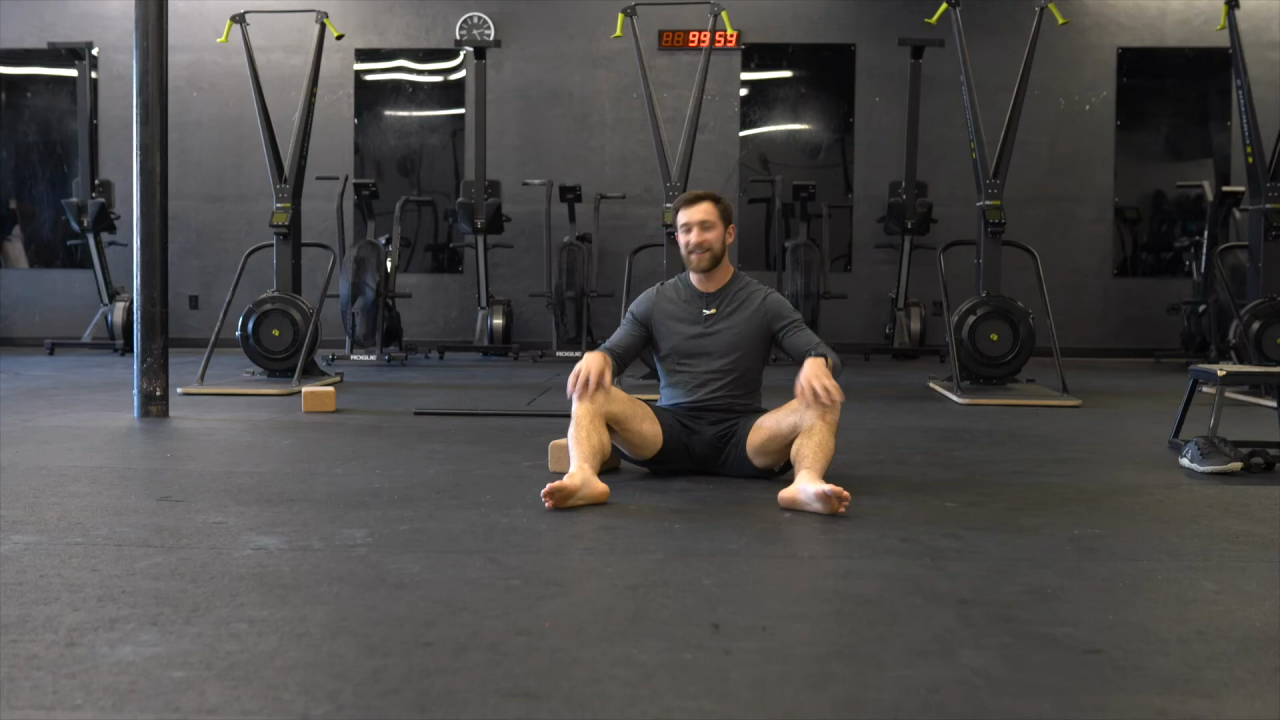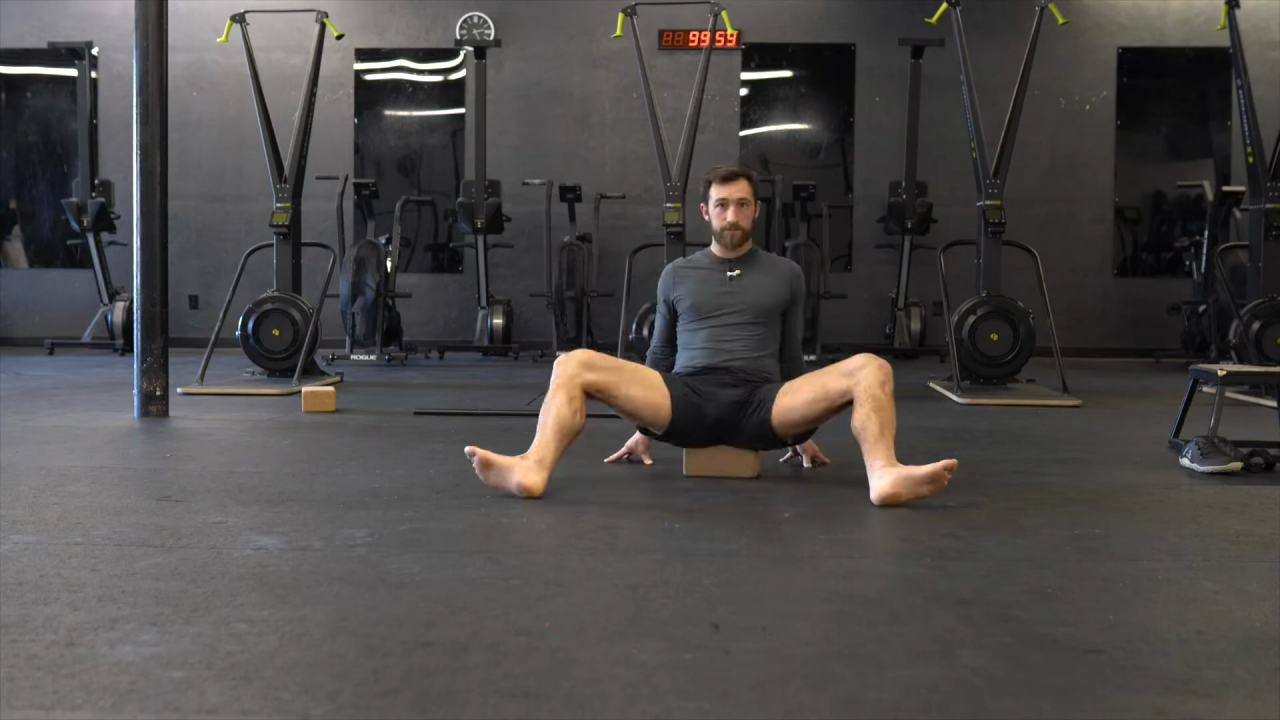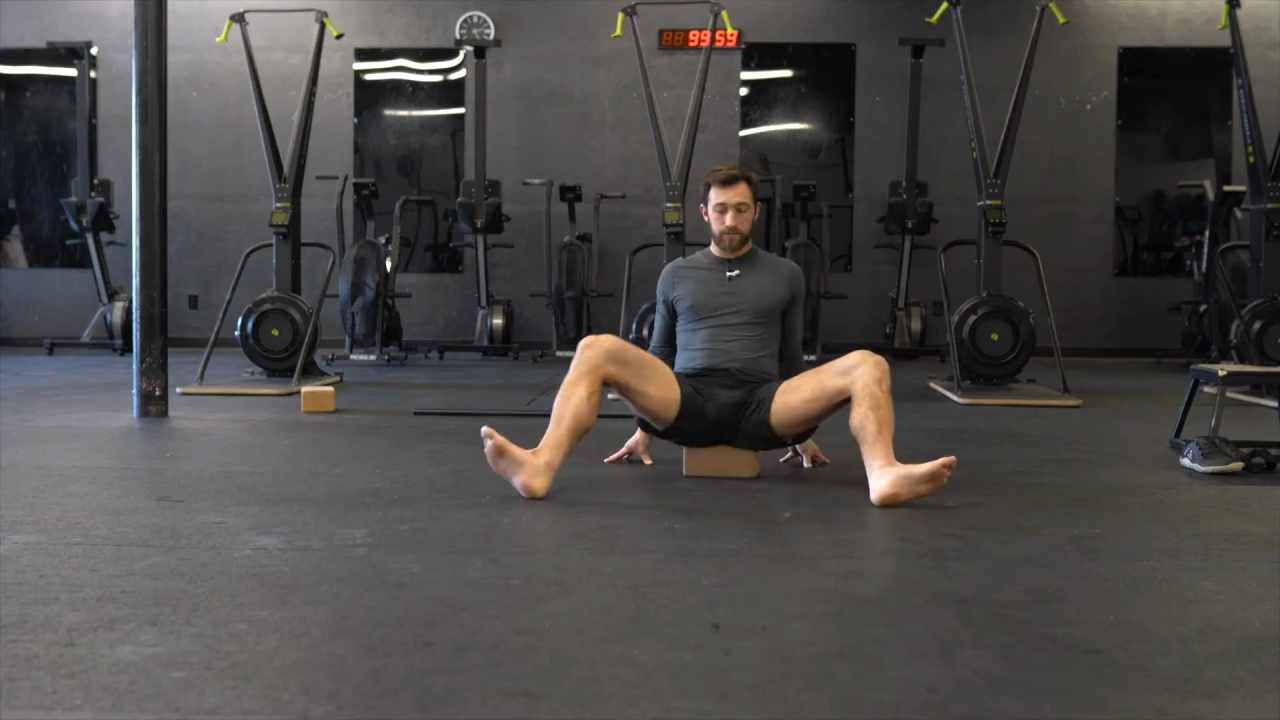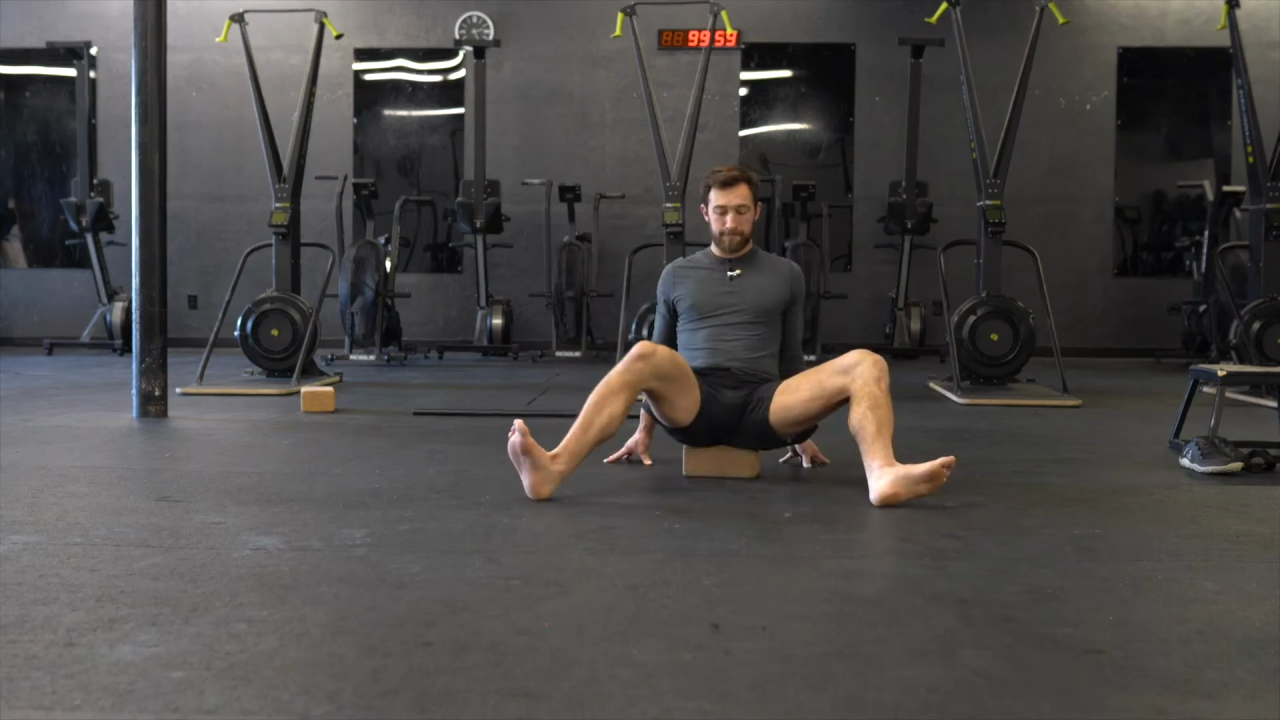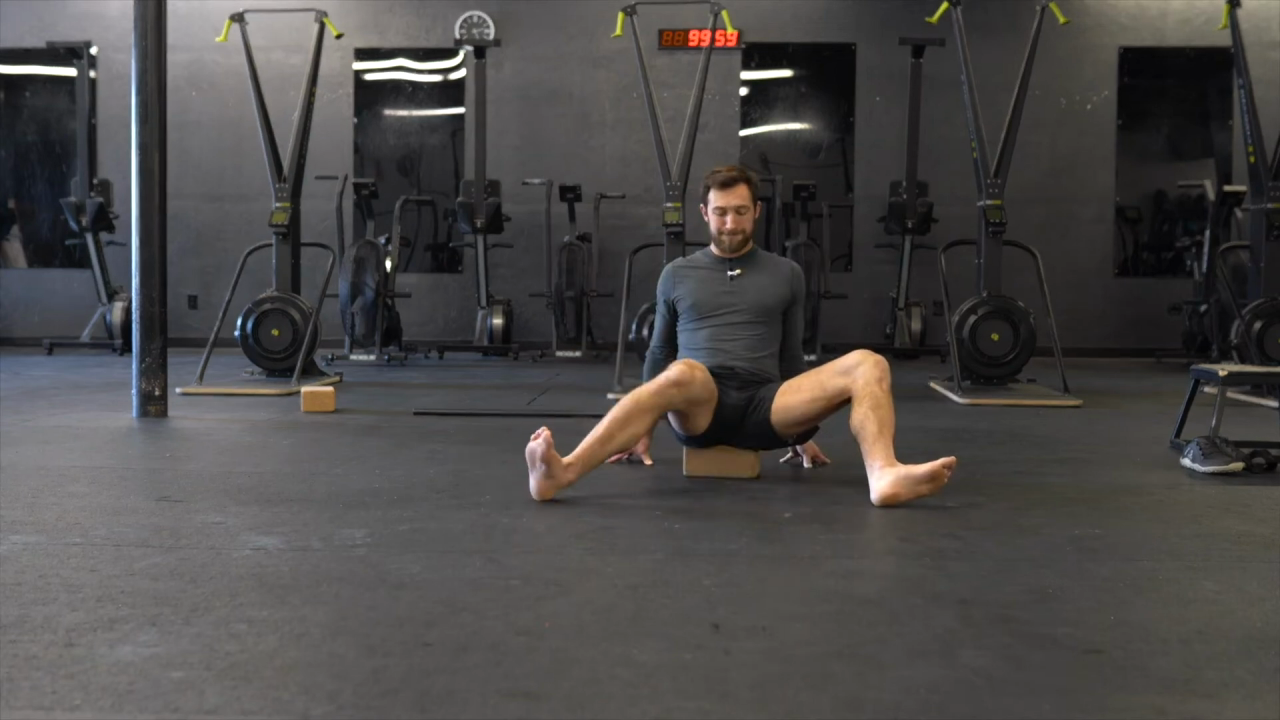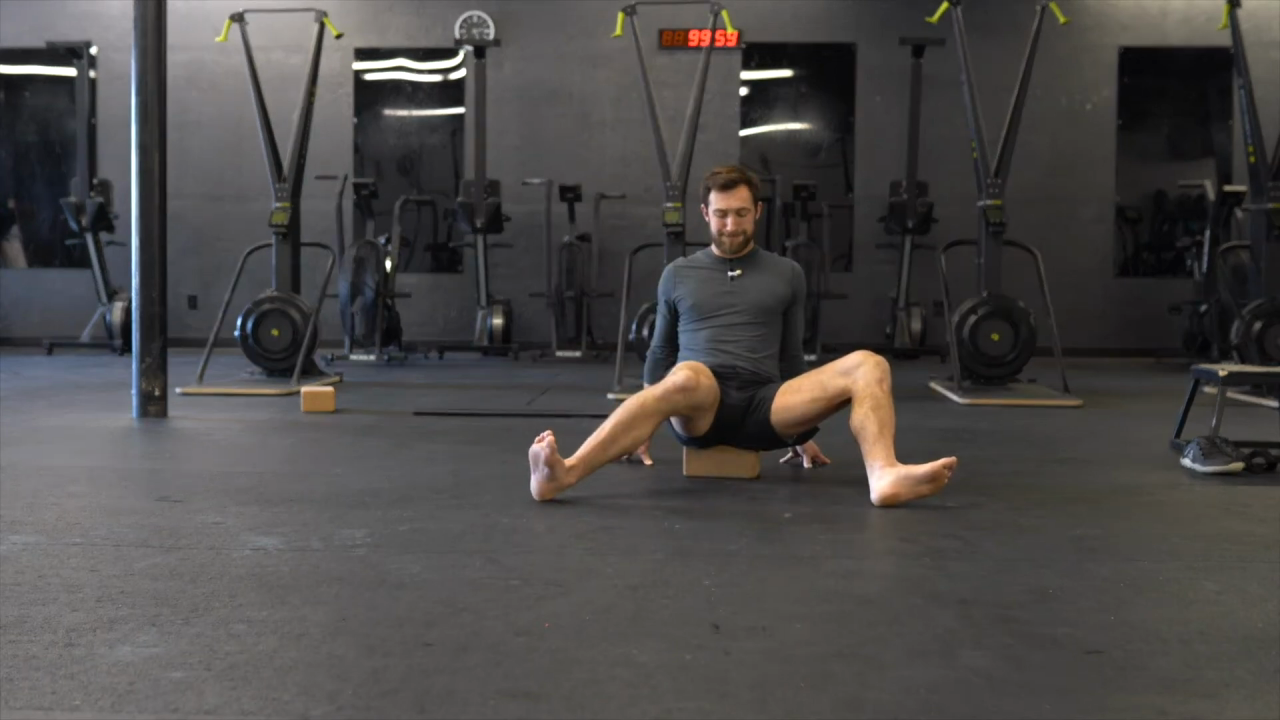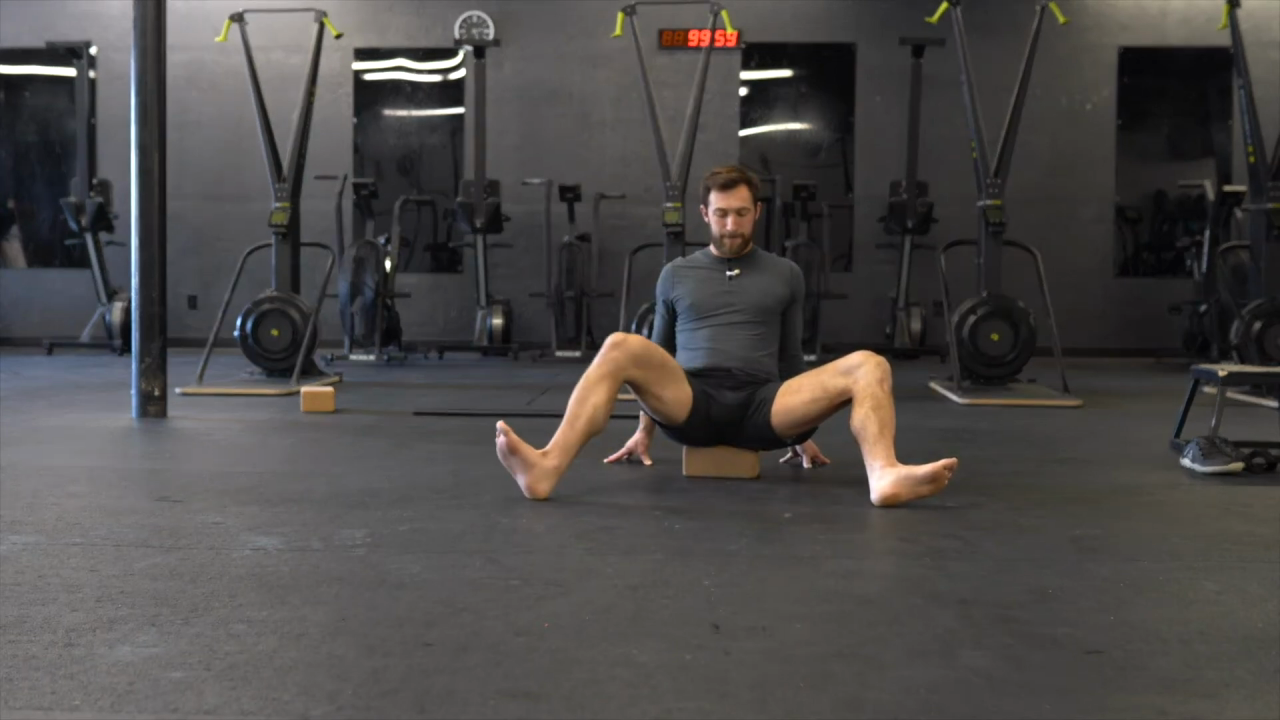
dt=0.3s
person 1, frame 1
left shoulder: (765, 304)
right shoulder: (654, 303)
left elbow: (823, 355)
right elbow: (613, 354)
left wrist: (816, 361)
right wrist: (594, 358)
left hip: (739, 436)
right hip: (672, 433)
left knee: (820, 402)
right knee: (592, 393)
left ankle: (806, 485)
right ankle: (583, 478)
person 1, frame 2
left shoulder: (785, 276)
right shoulder: (676, 276)
left elbow: (792, 359)
right elbow: (661, 353)
left wrist: (800, 429)
right wrist: (643, 427)
left hip: (757, 407)
right hip: (688, 404)
left knee: (869, 369)
right knee: (574, 366)
left ankle: (884, 476)
right ankle: (535, 470)
person 1, frame 3
left shoulder: (785, 275)
right shoulder: (676, 275)
left elbow: (791, 358)
right elbow: (661, 356)
left wrist: (801, 430)
right wrist: (645, 427)
left hip: (758, 407)
right hip: (689, 404)
left knee: (868, 365)
right knee: (597, 348)
left ankle: (884, 475)
right ankle: (542, 466)
person 1, frame 4
left shoulder: (786, 275)
right shoulder: (677, 275)
right elbow: (663, 358)
left wrist: (800, 428)
right wrist: (645, 429)
left hip: (761, 407)
right hip: (693, 405)
left knee: (866, 365)
right knee: (644, 356)
left ankle: (883, 475)
right ankle: (554, 469)
person 1, frame 5
left shoulder: (785, 274)
right shoulder: (677, 274)
right elbow: (661, 354)
left wrist: (802, 430)
right wrist: (644, 428)
left hip: (762, 406)
right hip: (697, 408)
left knee: (868, 365)
right knee: (686, 374)
left ankle: (884, 475)
right ankle: (562, 473)
person 1, frame 6
left shoulder: (786, 274)
right shoulder: (677, 275)
right elbow: (661, 355)
left wrist: (801, 429)
right wrist: (646, 428)
left hip: (763, 406)
right hip: (697, 409)
left knee: (868, 366)
right knee: (689, 378)
left ankle: (884, 475)
right ankle: (565, 473)
person 1, frame 7
left shoulder: (785, 274)
right shoulder: (676, 275)
left elbow: (789, 359)
right elbow: (660, 355)
left wrist: (800, 430)
right wrist: (644, 429)
left hip: (760, 406)
right hip: (690, 406)
left knee: (868, 366)
right knee: (622, 347)
left ankle: (884, 476)
right ankle: (549, 468)
